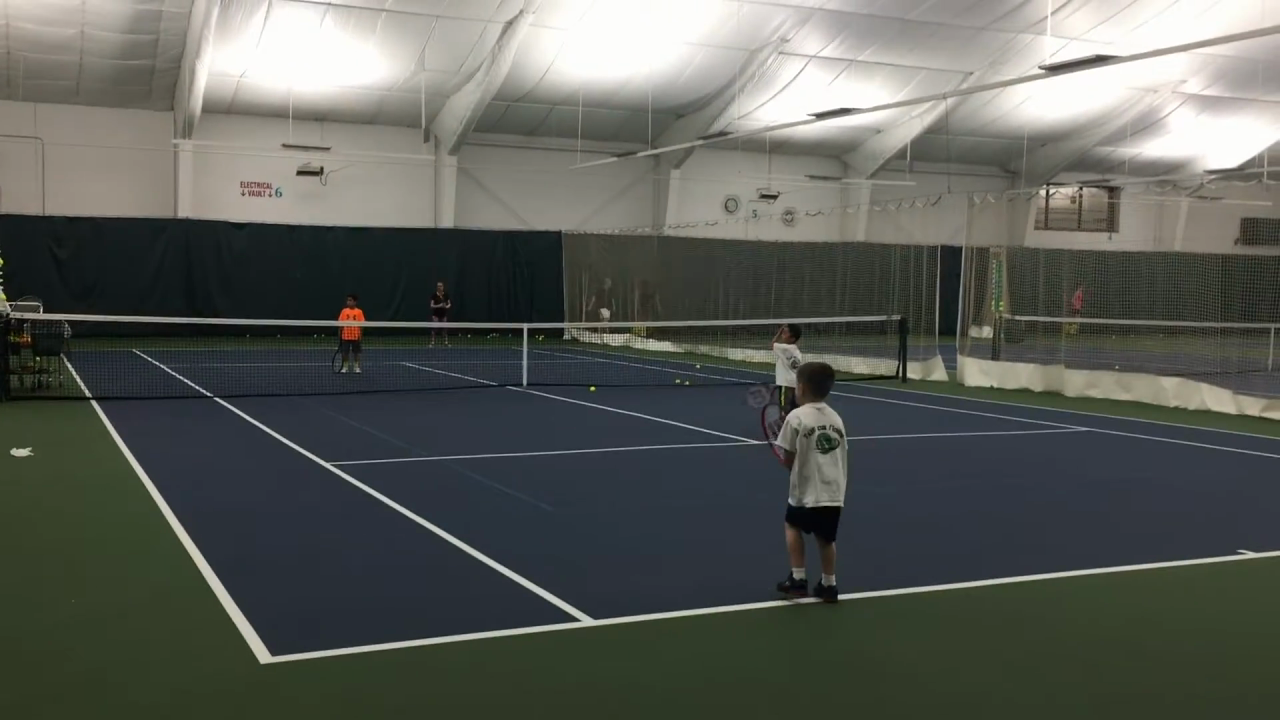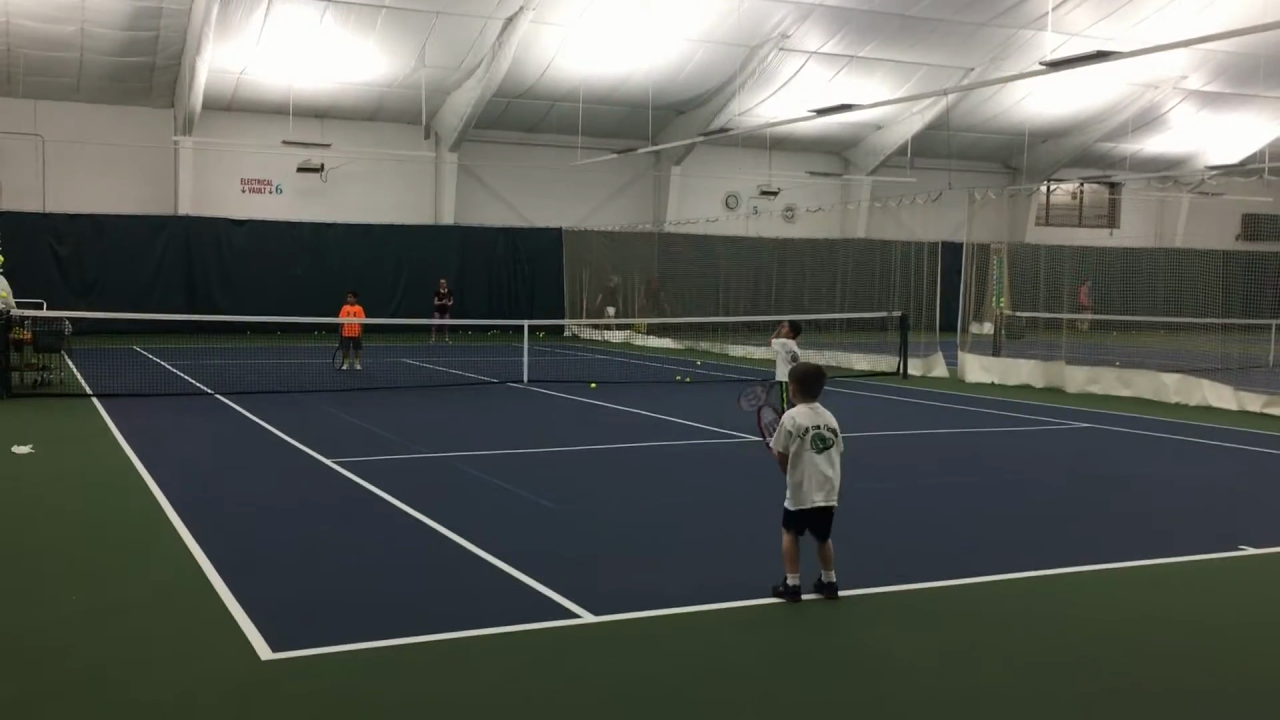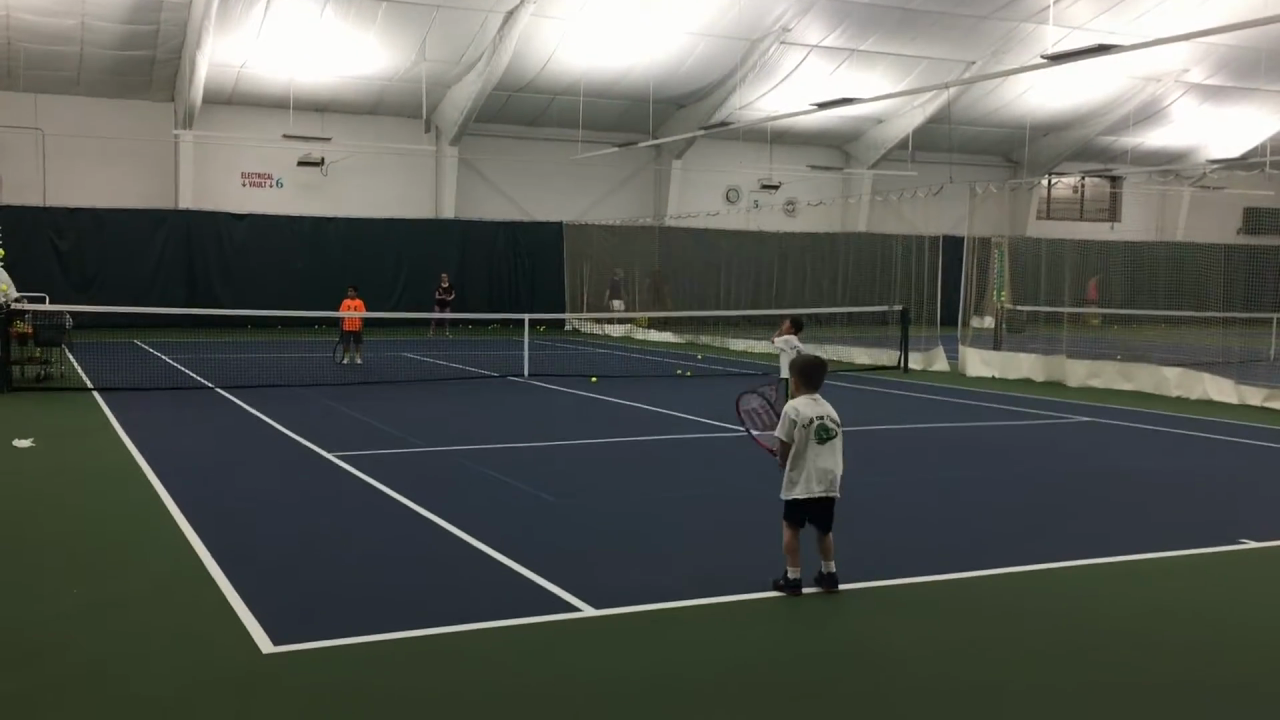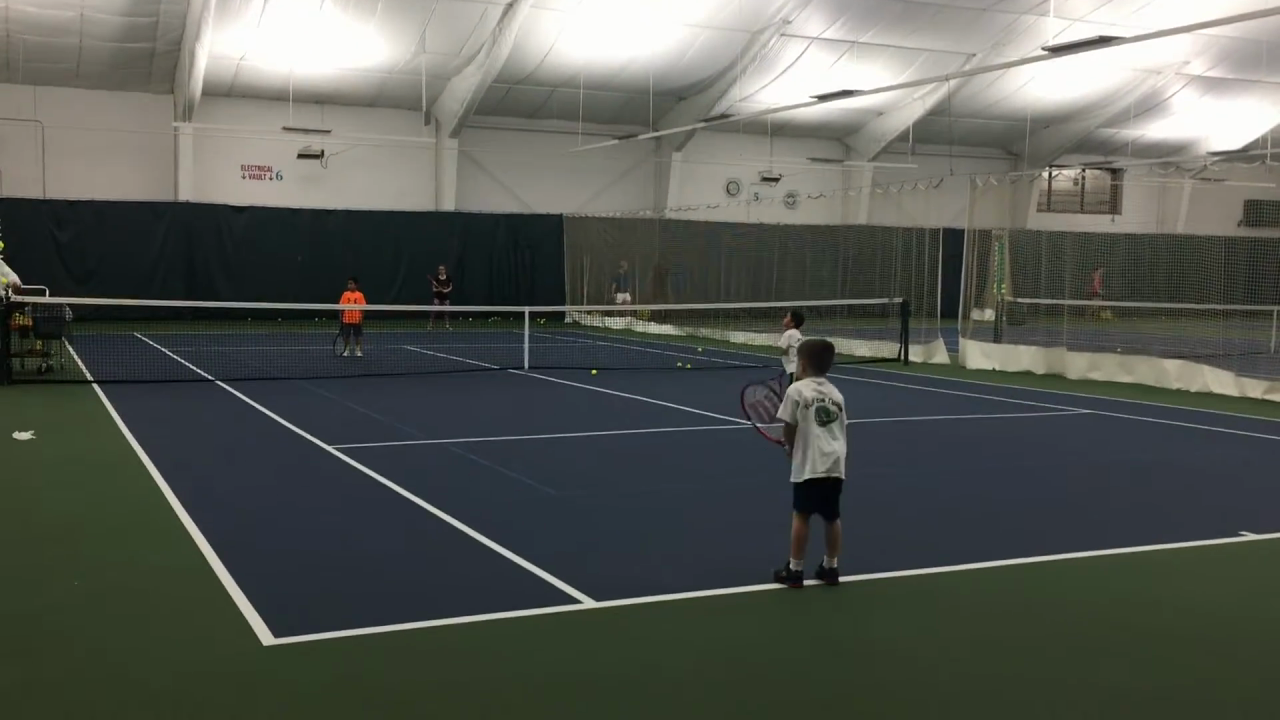
dt=0.2s
person 1, frame 1
left shoulder: (796, 417)
right shoulder: (836, 418)
left elbow: (788, 458)
right elbow: (841, 453)
left wrist: (796, 471)
left hip: (806, 490)
right hip: (833, 491)
left knee: (793, 526)
right knee: (826, 537)
left ankle: (798, 579)
right ankle: (829, 584)
person 1, frame 2
left shoulder: (791, 418)
right shoulder: (830, 418)
left elbow: (782, 459)
right elbow: (837, 453)
left wrist: (790, 474)
left hip: (801, 491)
right hip: (828, 491)
left knee: (790, 533)
right knee: (823, 536)
left ankle: (792, 584)
right ankle: (829, 581)
person 1, frame 3
left shoulder: (793, 408)
right shoulder: (830, 410)
left elbow: (784, 448)
right elbow: (834, 444)
left wrist: (783, 464)
left hip: (801, 481)
right hip: (829, 482)
left knee: (791, 526)
right knee: (824, 529)
left ankle: (793, 578)
right ankle: (829, 573)
person 1, frame 4
left shoulder: (797, 390)
right shoulder: (836, 393)
left elbow: (789, 430)
right elbow: (839, 428)
left wrist: (791, 448)
left hip: (809, 466)
right hip: (835, 466)
left knee: (801, 516)
right knee: (832, 517)
left ankle: (795, 570)
right ankle: (830, 567)
